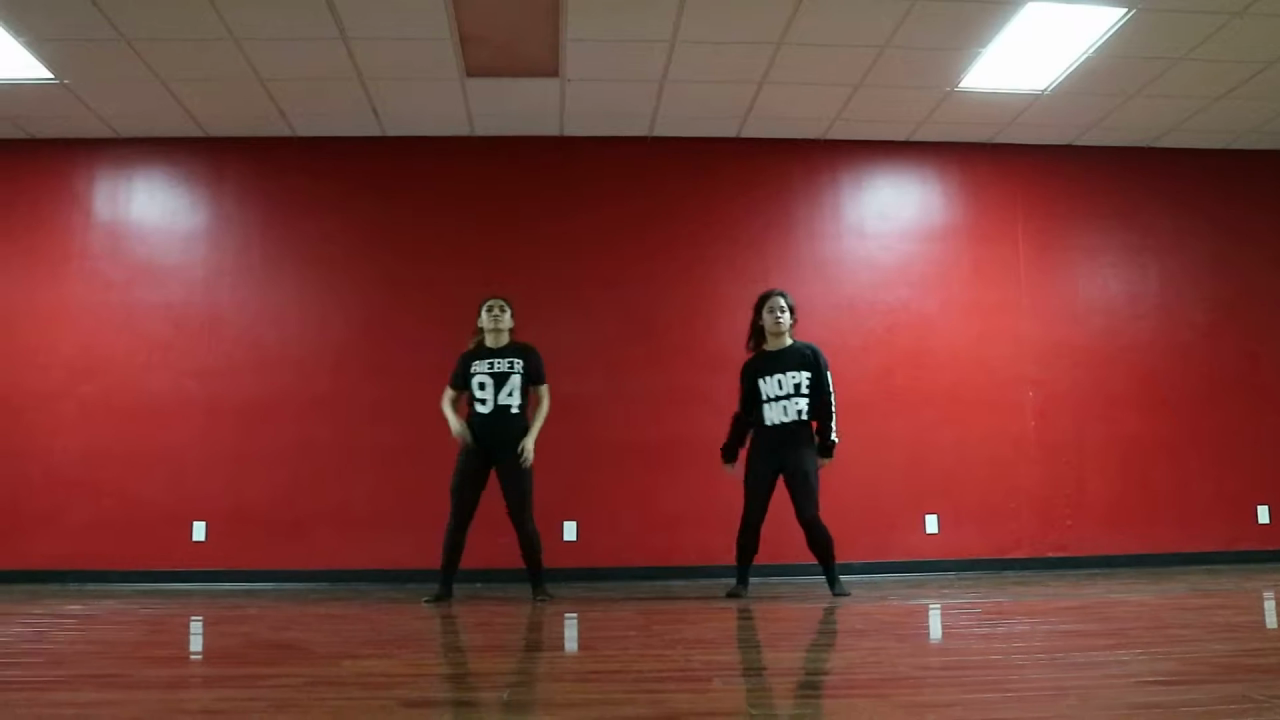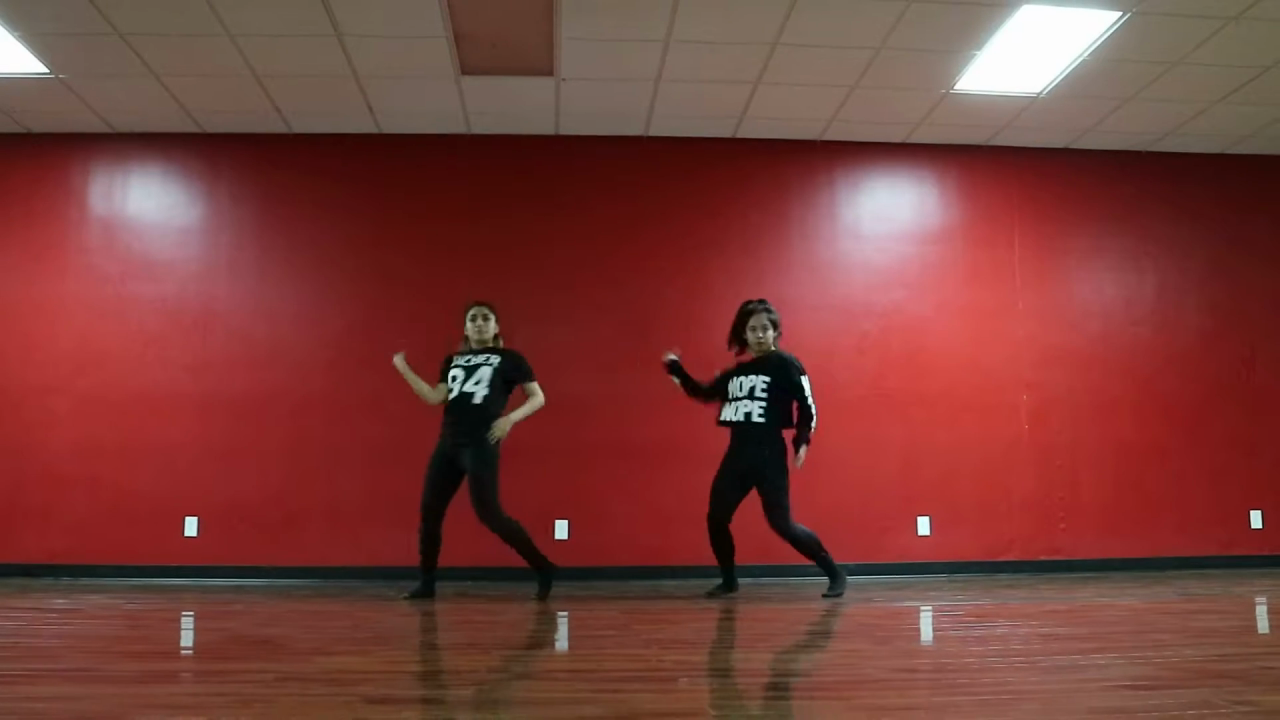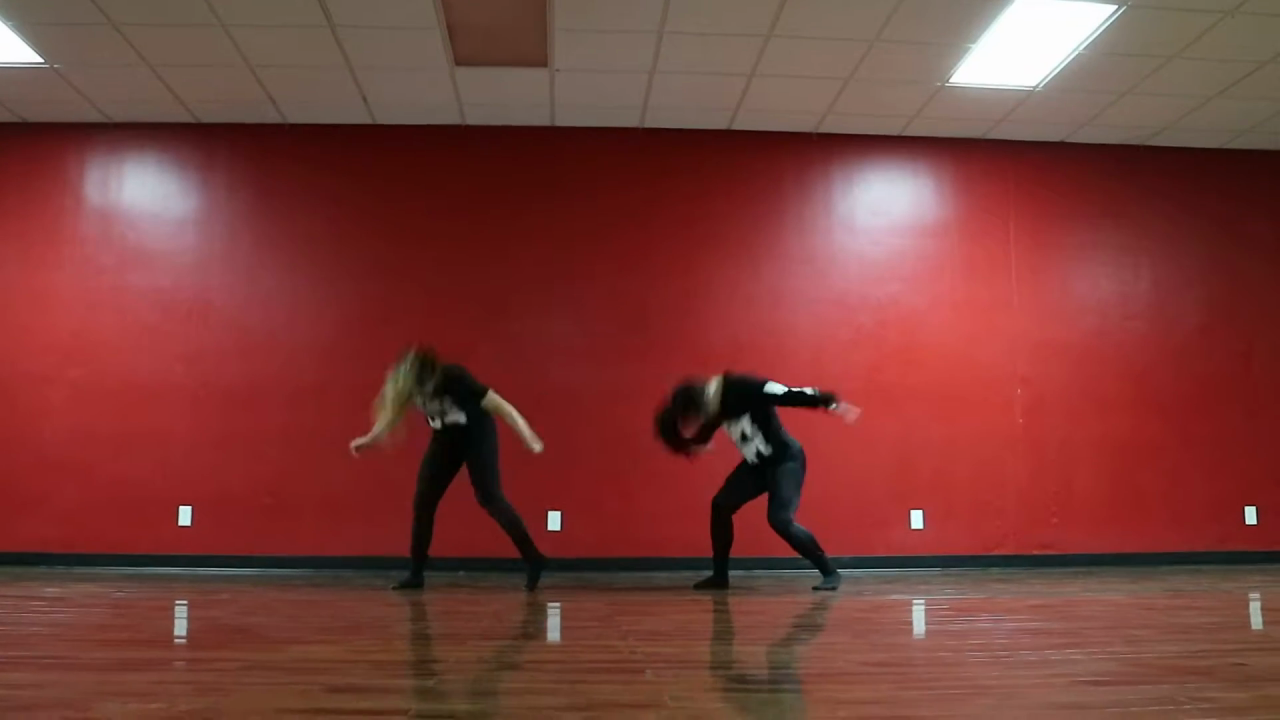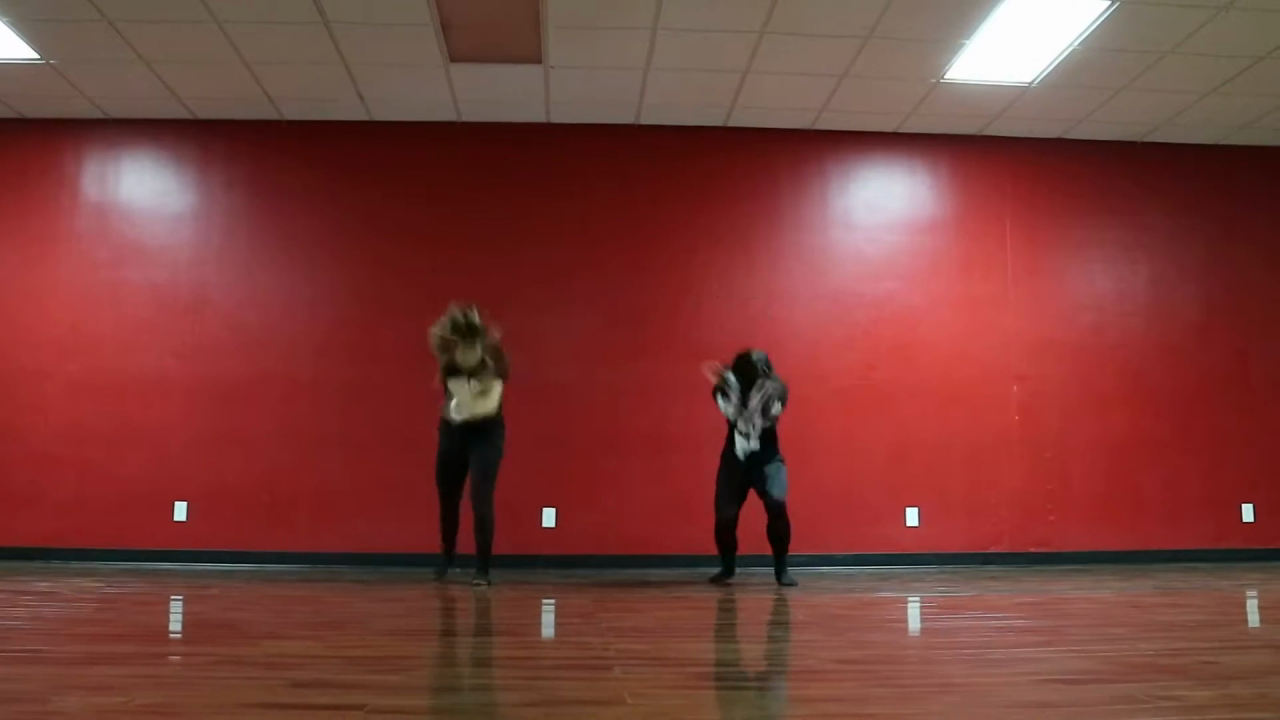
dt=0.7s
person 1, frame 1
left shoulder: (528, 355)
right shoulder: (470, 359)
left elbow: (544, 401)
right elbow: (448, 399)
left wrist: (531, 437)
right wrist: (453, 421)
left hip: (514, 447)
right hip: (475, 445)
left knee: (522, 517)
right knee: (460, 516)
left ankle: (538, 584)
right ankle: (444, 586)
person 1, frame 2
left shoulder: (510, 358)
right shoulder: (455, 359)
left elbow: (538, 398)
right elbow: (434, 398)
left wrist: (510, 418)
right wrist: (403, 367)
left hip: (482, 444)
right hip: (448, 442)
left knee: (489, 514)
right knee: (429, 511)
left ankle: (545, 570)
right ankle: (427, 583)
person 1, frame 3
left shoulder: (457, 380)
right shoulder: (402, 386)
left elbow: (500, 405)
right elbow: (394, 409)
left wrist: (528, 437)
right wrist: (371, 438)
left hip: (477, 437)
right hip: (444, 440)
left knee: (490, 497)
right knee: (423, 501)
left ankle: (533, 559)
right ankle: (416, 573)
person 1, frame 4
left shoulder: (494, 364)
right shoulder: (449, 365)
left elbow: (491, 402)
right elbow: (459, 397)
left wrist: (469, 409)
left hip: (485, 438)
right hip: (452, 437)
left knee: (481, 498)
right knee: (448, 500)
left ankle: (483, 569)
right ankle: (448, 556)
person 2, frame 1
left shoulder: (810, 355)
right shoulder: (753, 365)
left elbow: (827, 402)
right elbow: (745, 413)
left wrist: (826, 447)
right wrist: (729, 452)
left hip: (801, 445)
right hip: (764, 446)
left knee: (808, 515)
right knee: (753, 512)
left ankle: (833, 579)
right ankle: (741, 578)
person 2, frame 2
left shoulder: (785, 363)
right shoulder: (739, 371)
left elbow: (806, 406)
right elbow: (704, 394)
left wrist: (802, 442)
right wrist: (676, 368)
left hip: (769, 452)
right hip: (738, 452)
left knee: (781, 523)
right knee: (716, 518)
left ankle: (835, 574)
right ankle: (728, 580)
person 2, frame 3
left shoulder: (746, 388)
right shoulder: (719, 403)
left elbow: (789, 396)
right elbow: (708, 428)
left wrist: (830, 402)
right wrist: (697, 441)
left hip: (784, 461)
right hip: (756, 464)
left knee: (780, 520)
right knee: (721, 506)
left ankle: (830, 573)
right ankle: (720, 575)
person 2, frame 4
left shoulder: (776, 390)
right shoulder: (726, 389)
left elbow: (765, 414)
right elbow: (733, 410)
right wrist: (726, 381)
left hip: (768, 461)
right hip: (734, 466)
left knee: (777, 504)
right knee: (724, 517)
left ankle: (781, 568)
right ankle: (728, 567)
